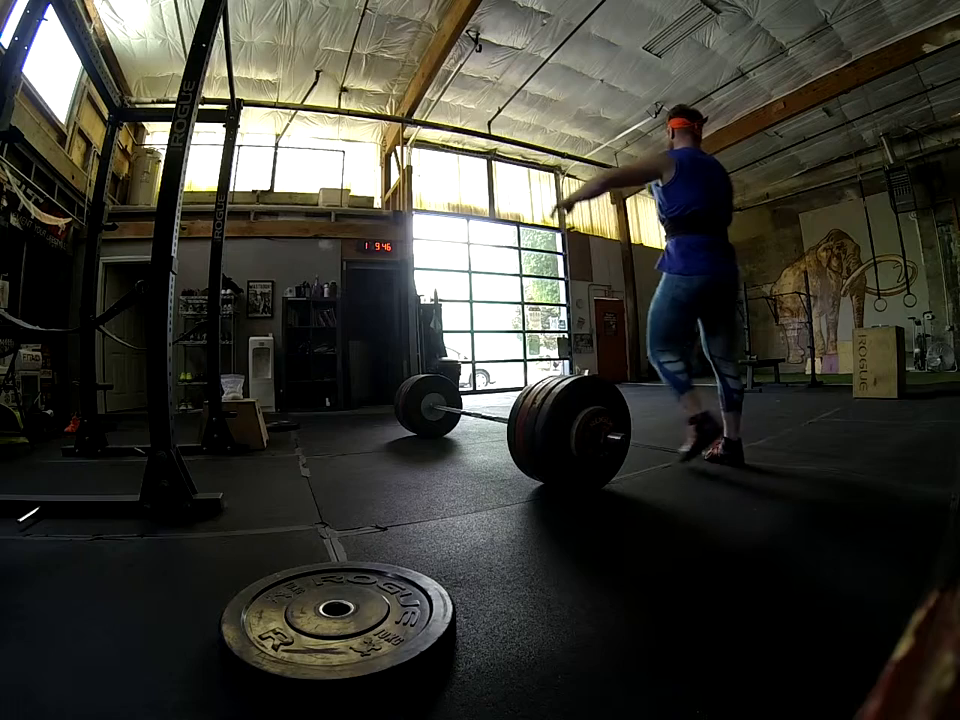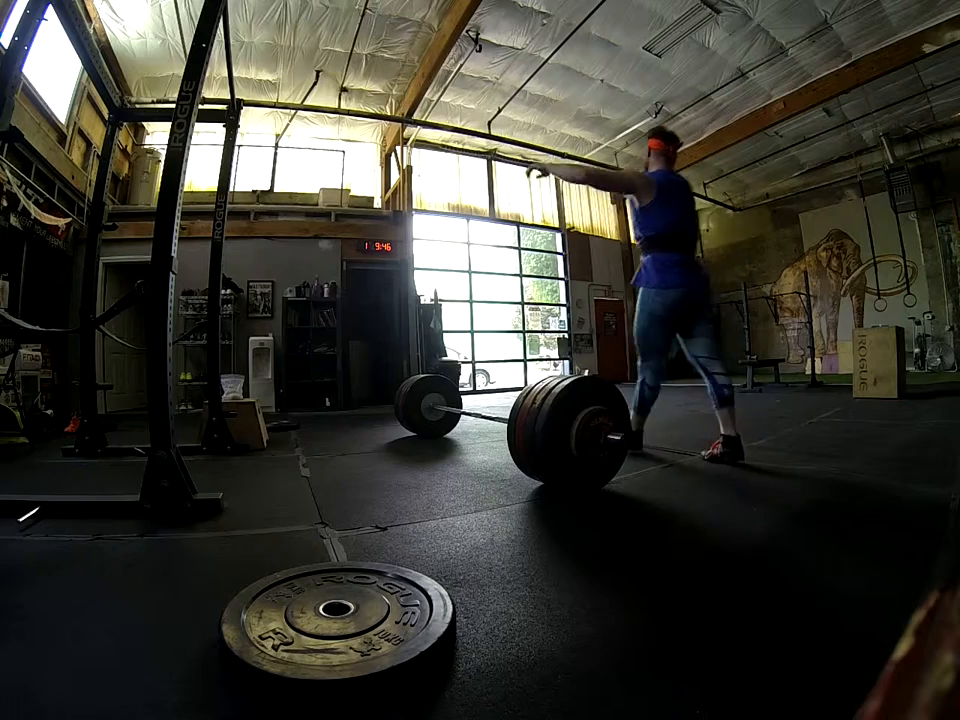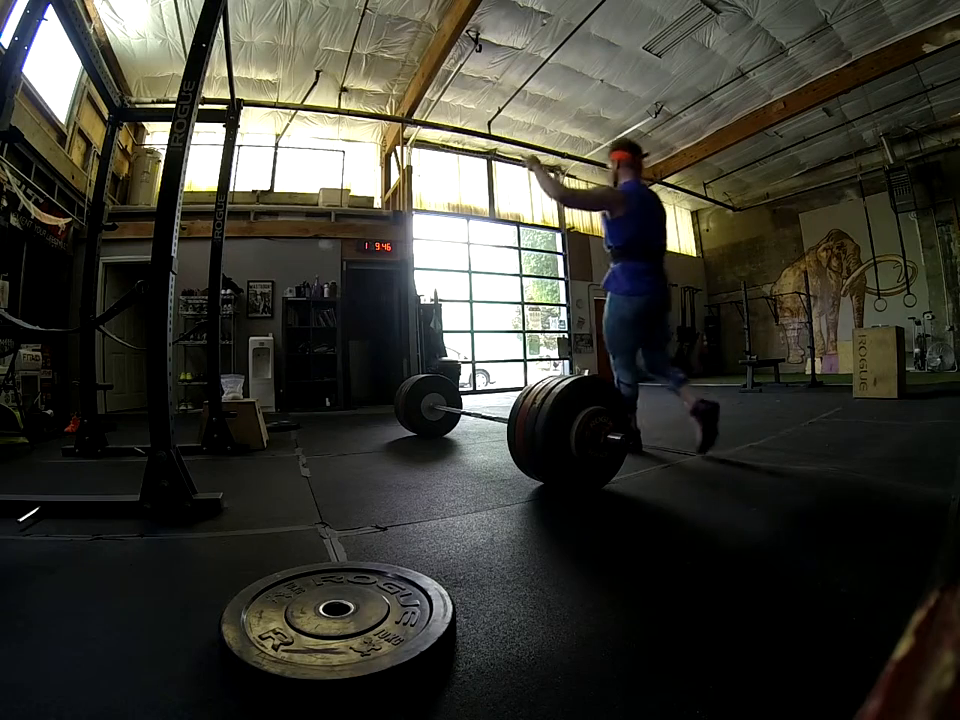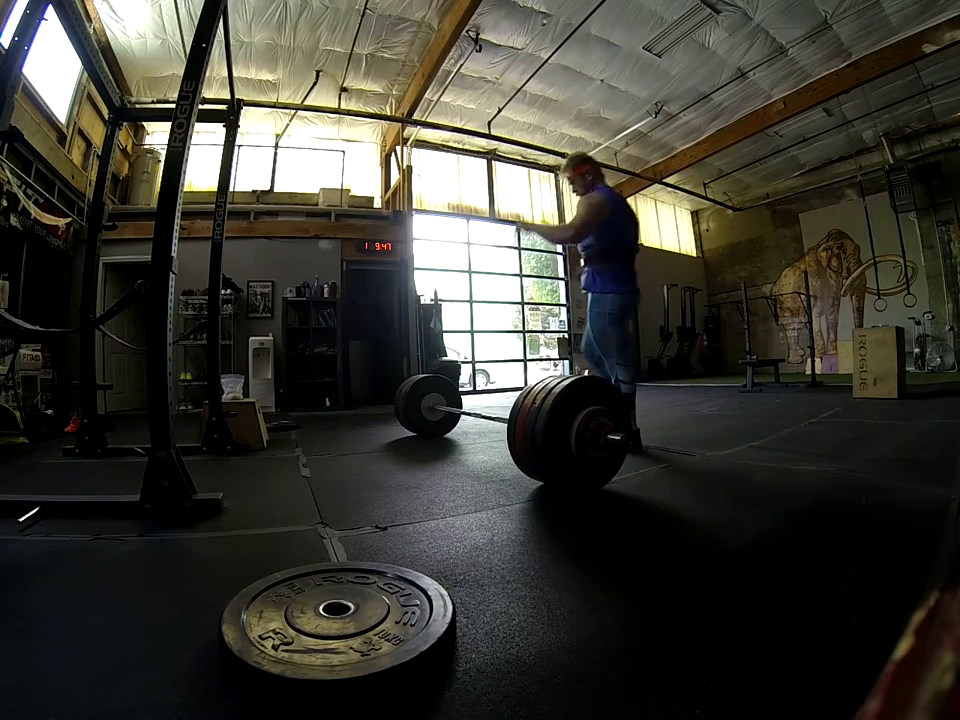
dt=0.2s
person 1, frame 1
left shoulder: (667, 162)
right shoulder: (718, 170)
left elbow: (608, 179)
left wrist: (571, 199)
left hip: (687, 266)
right hip: (723, 266)
left knee: (661, 346)
right knee: (723, 355)
left ankle: (699, 419)
right ankle: (731, 441)
person 1, frame 2
left shoulder: (644, 183)
right shoulder: (682, 188)
left elbow: (585, 175)
left wrist: (545, 165)
left hip: (661, 282)
right hip: (693, 281)
left knee: (651, 363)
right knee: (707, 359)
left ankle: (633, 434)
right ankle: (730, 437)
person 1, frame 3
left shoulder: (617, 196)
right shoulder: (653, 201)
left elbow: (562, 195)
left wrist: (537, 169)
left hip: (628, 289)
right hip: (656, 288)
left knee: (624, 363)
right knee: (655, 361)
left ankle: (629, 432)
right ankle: (699, 407)
person 1, frame 4
left shoulder: (595, 200)
right shoulder: (619, 203)
left elbow: (570, 234)
right elbow: (628, 249)
left wrist: (534, 228)
left hip: (606, 289)
right hip: (620, 287)
left knee: (616, 360)
right knee: (591, 351)
left ankle: (629, 430)
